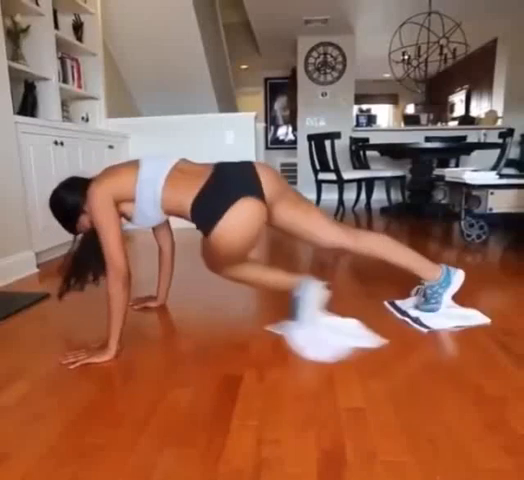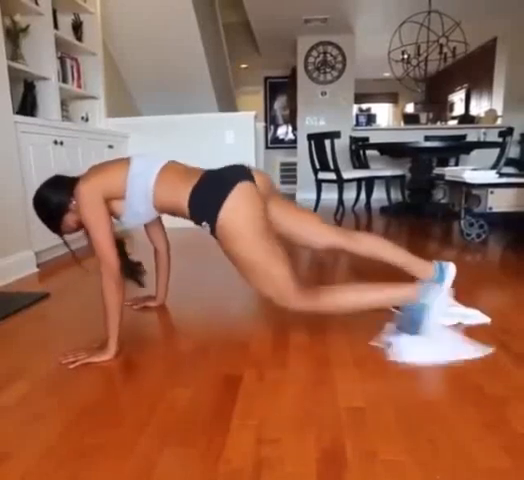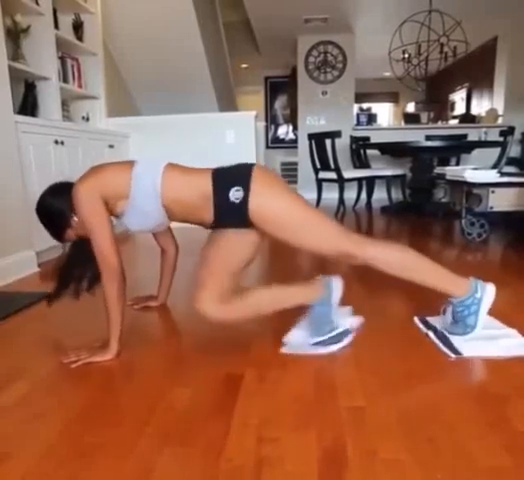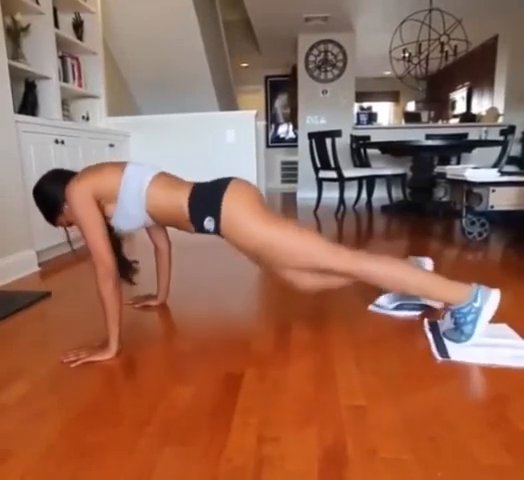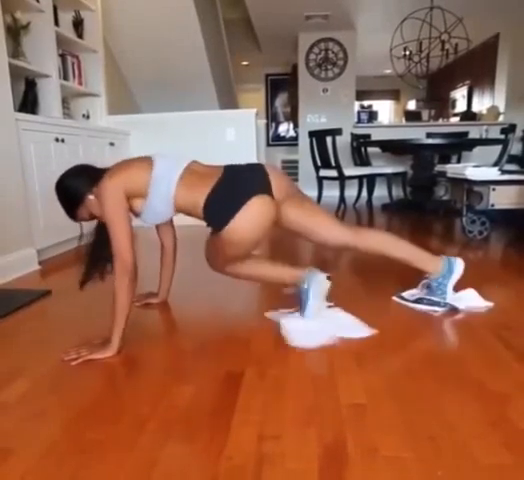
dt=0.5s
person 1, frame 1
left shoulder: (100, 192)
right shoulder: (132, 184)
left elbow: (119, 271)
right elbow: (165, 241)
left wrist: (110, 348)
right wrist: (159, 298)
left hip: (231, 206)
right hip: (250, 176)
left knee: (217, 261)
right knee: (343, 235)
left ankle: (300, 286)
right ankle: (438, 277)
person 1, frame 2
left shoulder: (88, 193)
right shoulder: (114, 184)
left elbow: (112, 269)
right elbow: (161, 238)
left wrist: (110, 346)
right wrist: (160, 297)
left hip: (229, 204)
right hip: (240, 179)
left knee: (300, 300)
right knee: (335, 236)
left ankle: (422, 294)
right ankle: (431, 271)
person 1, frame 3
left shoulder: (87, 190)
right shoulder: (123, 198)
left elbow: (112, 269)
right elbow: (168, 244)
left wrist: (111, 345)
right wrist: (160, 297)
left hip: (244, 189)
right hip: (234, 212)
left knee: (352, 248)
right knee: (211, 306)
left ankle: (467, 291)
right ankle: (318, 294)
person 1, frame 4
left shoulder: (79, 190)
right shoulder: (111, 184)
left elbow: (106, 268)
right elbow: (159, 237)
left wrist: (111, 344)
right wrist: (160, 295)
left hip: (224, 207)
right hip: (227, 198)
left knee: (339, 261)
right knee: (309, 279)
left ankle: (468, 297)
right ankle: (410, 270)
person 1, frame 5
left shoulder: (111, 187)
right shoulder: (137, 179)
left elbow: (125, 266)
right elbow: (168, 237)
left wrist: (112, 344)
right wrist: (161, 295)
left hip: (241, 207)
right hip: (259, 177)
left knee: (218, 261)
right knee: (346, 234)
left ankle: (305, 279)
right ankle: (441, 268)
